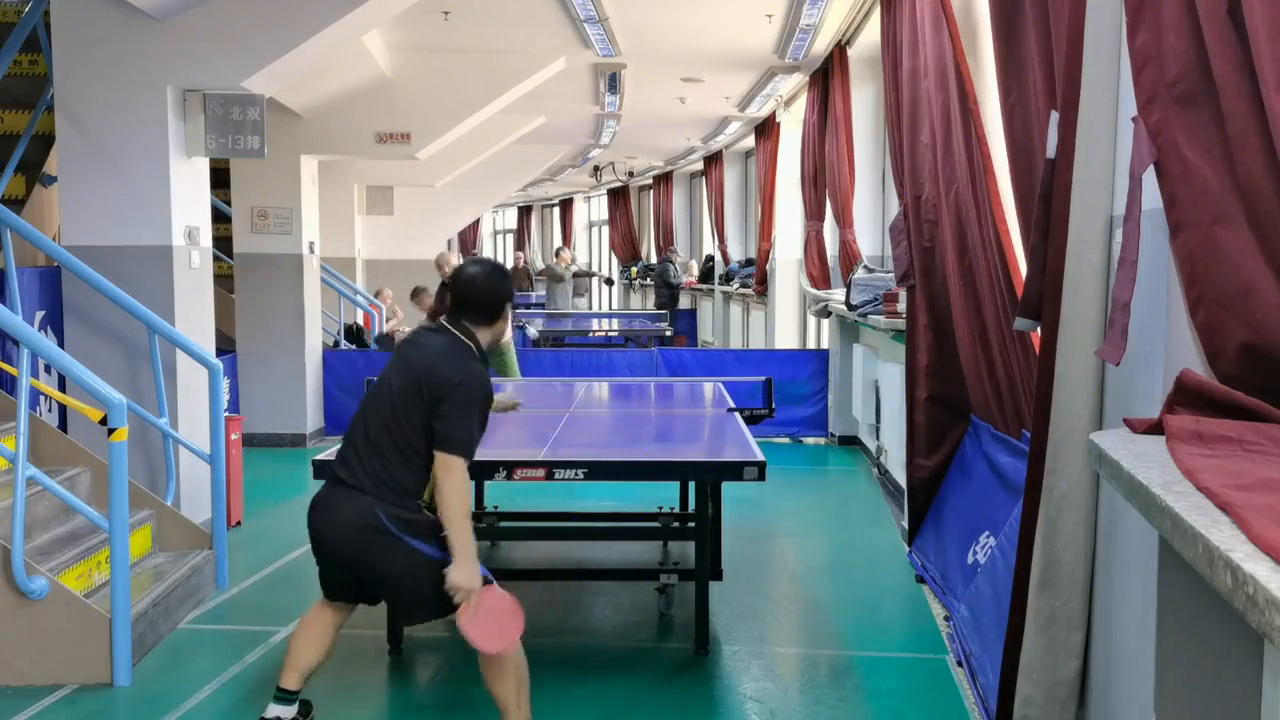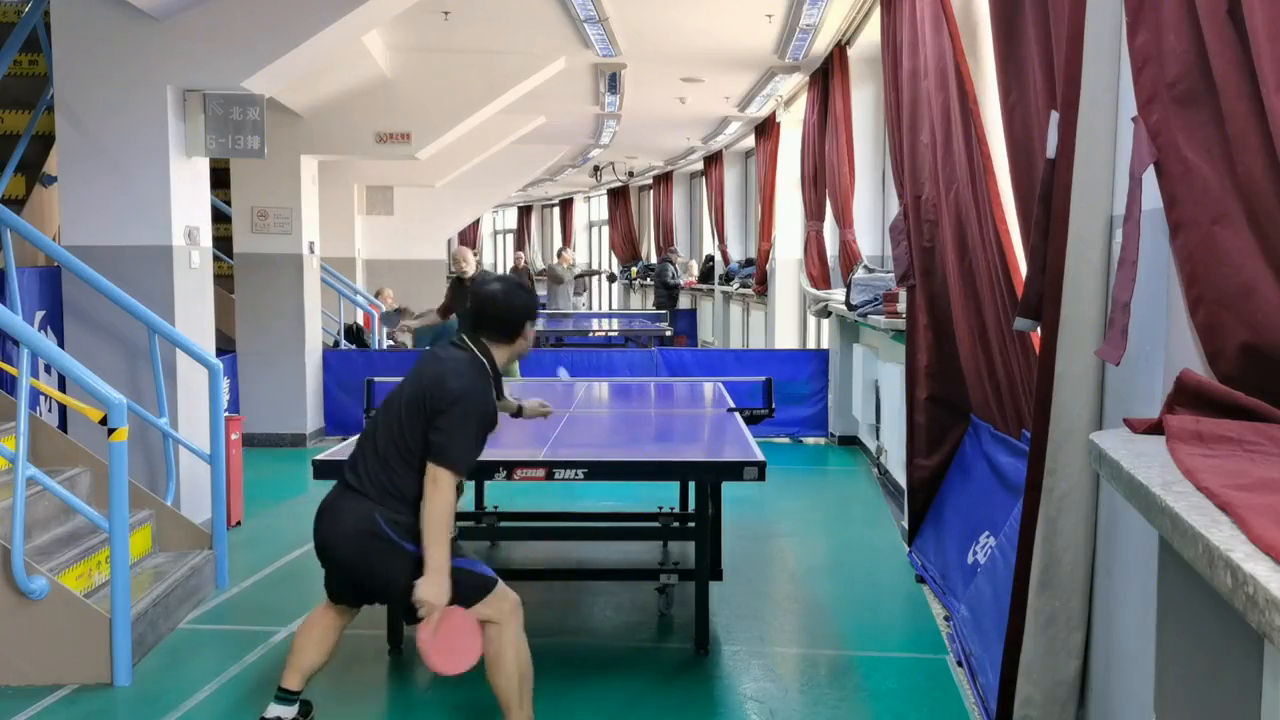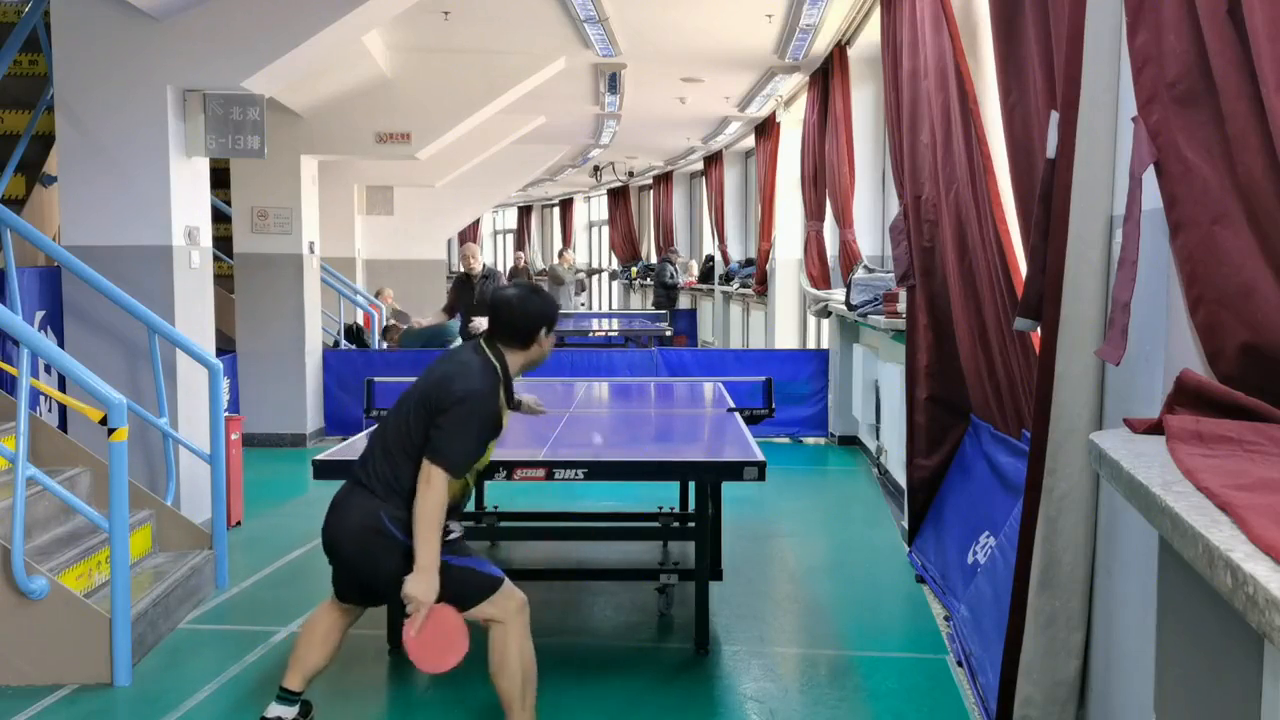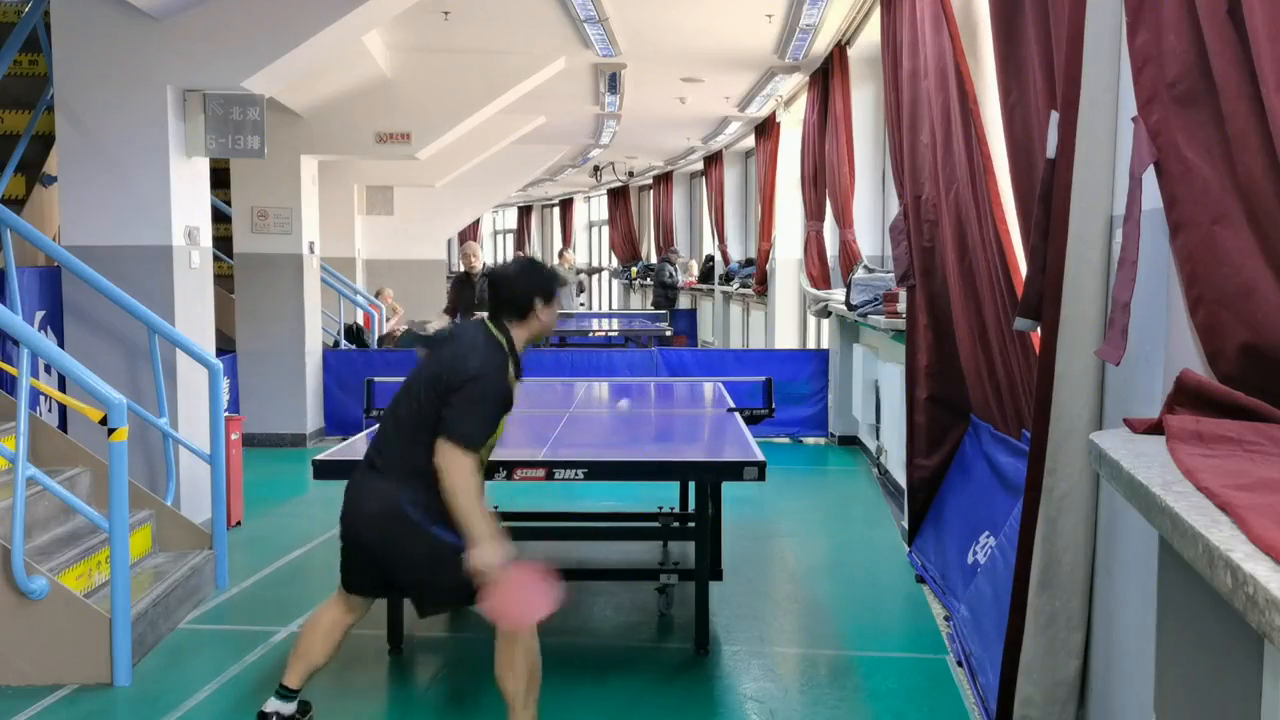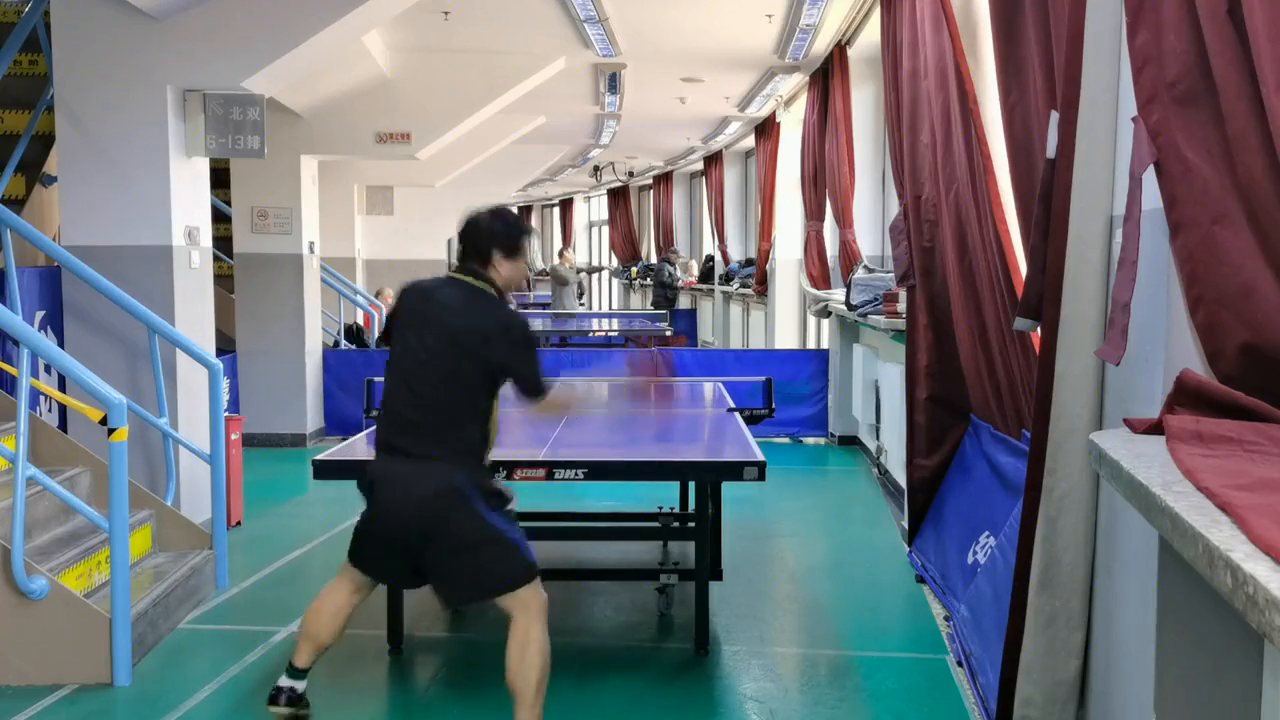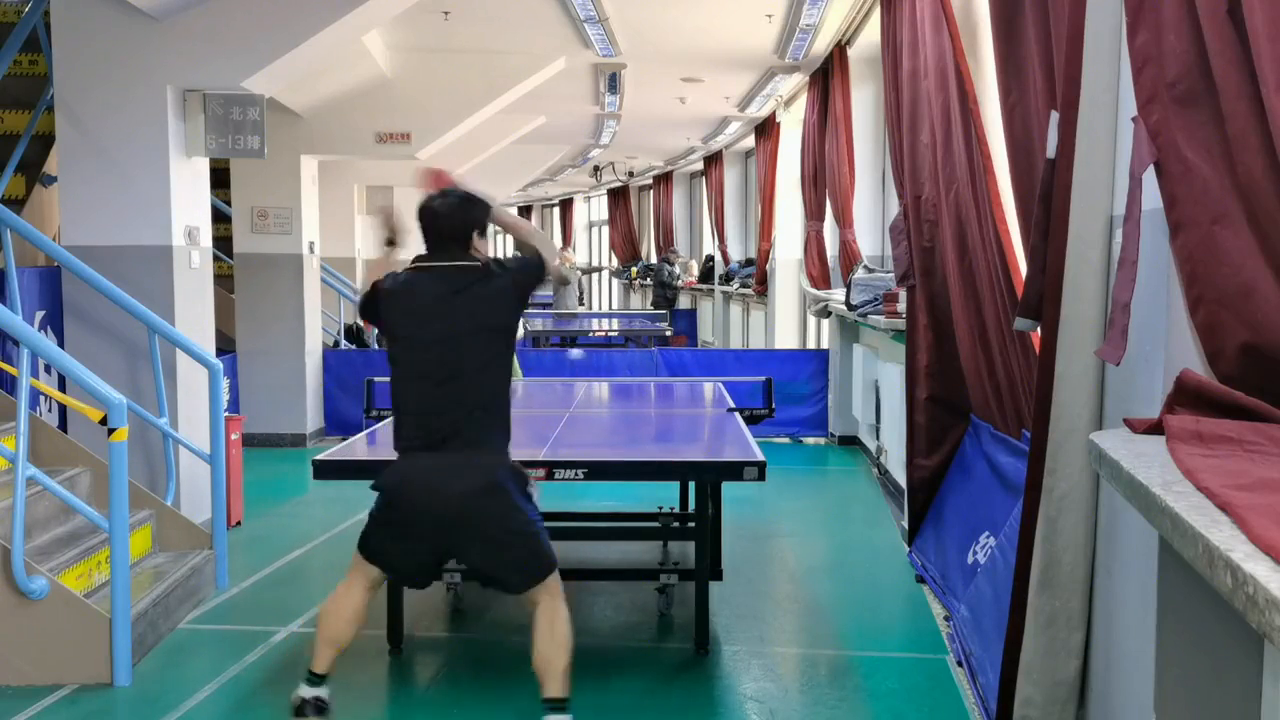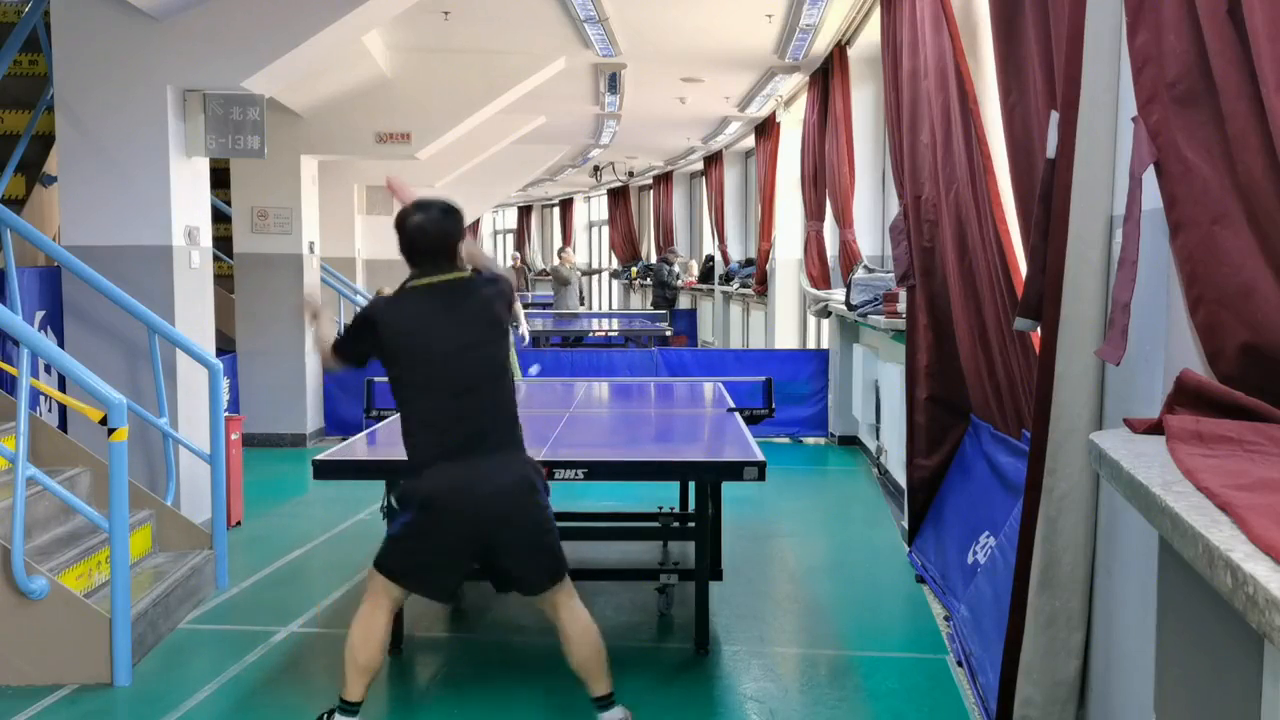
dt=0.1s
person 1, frame 1
left shoulder: (425, 343)
right shoulder: (466, 376)
right elbow: (449, 472)
right wrist: (464, 557)
left hip: (331, 510)
right hip: (379, 523)
left knee: (335, 604)
person 1, frame 2
left shoulder: (448, 356)
right shoulder: (471, 392)
right elbow: (439, 484)
left wrist: (517, 407)
right wrist: (436, 573)
left hip: (336, 517)
right hip: (381, 528)
left knee: (338, 605)
right knee: (503, 611)
person 1, frame 3
left shoulder: (470, 358)
right shoulder: (476, 395)
right elbow: (433, 482)
left wrist: (513, 402)
right wrist: (426, 570)
left hip: (349, 514)
right hip: (385, 526)
left knee: (343, 607)
right knee: (509, 611)
person 1, frame 4
left shoulder: (468, 335)
right shoulder: (486, 372)
right elbow: (453, 461)
right wrist: (485, 541)
left hip: (364, 500)
right hip: (406, 510)
left knee: (349, 601)
person 1, frame 5
left shoulder: (416, 295)
right shoulder: (503, 326)
right elbow: (544, 402)
left hip: (392, 482)
right hip: (449, 491)
left knee: (352, 582)
right knee: (529, 604)
person 1, frame 6
left shoulder: (399, 289)
right shoulder: (503, 283)
left elbow: (369, 310)
right elbow: (546, 253)
left wrist: (389, 247)
right wrist: (499, 213)
left hip: (414, 477)
right hip: (485, 480)
left knee: (361, 578)
right knee: (548, 595)
person 1, frame 7
left shoulder: (385, 316)
right shoulder: (490, 293)
left elbow: (336, 357)
left wrist: (317, 317)
left hip: (439, 494)
right hip: (511, 484)
left knee: (380, 597)
right knee: (560, 602)
